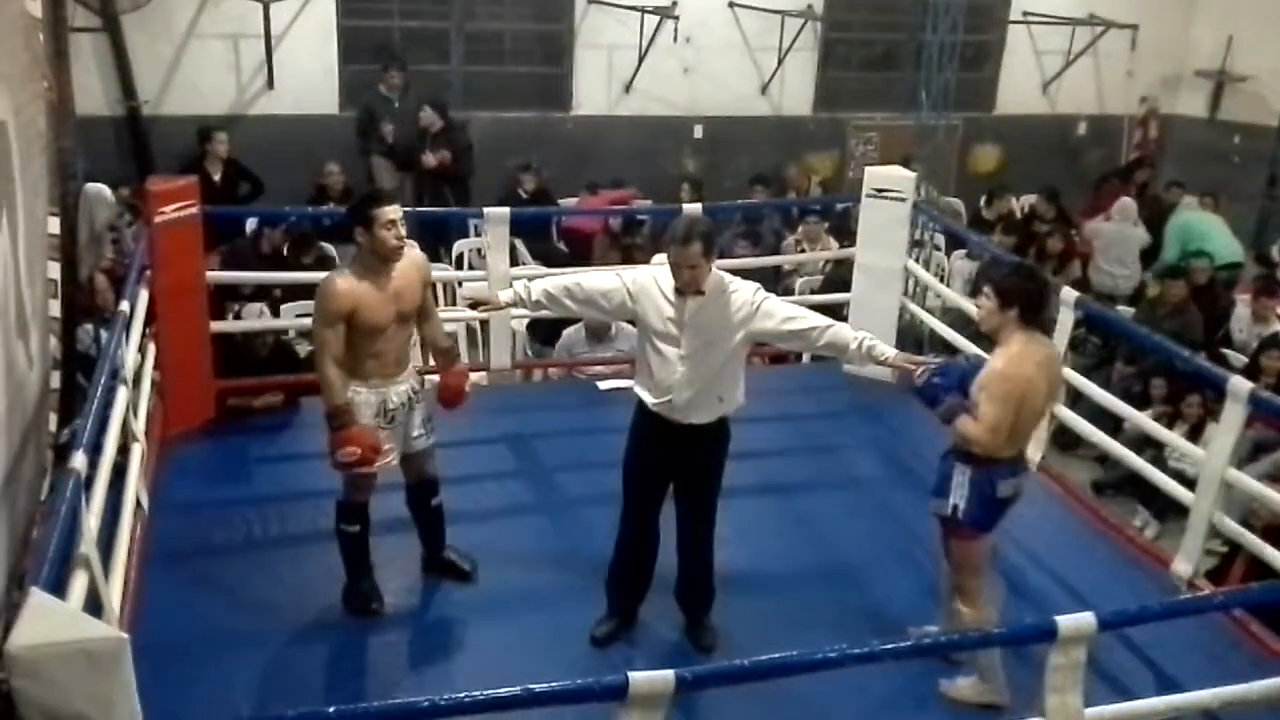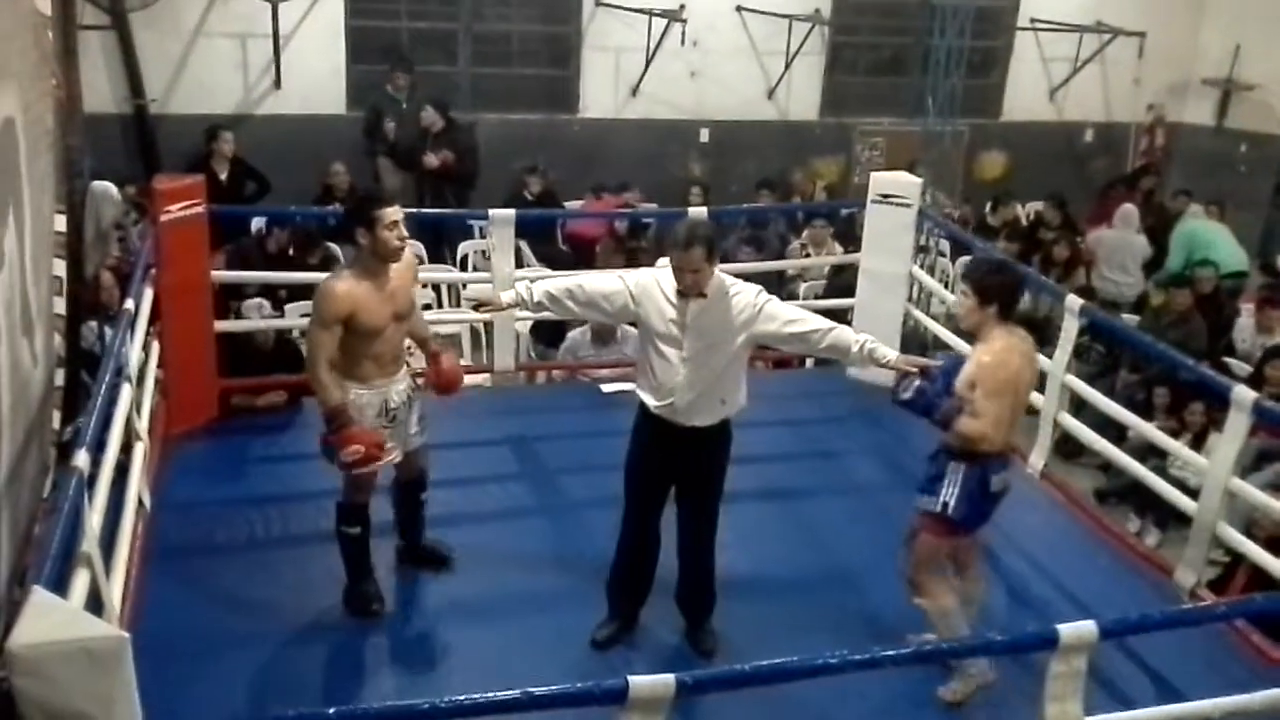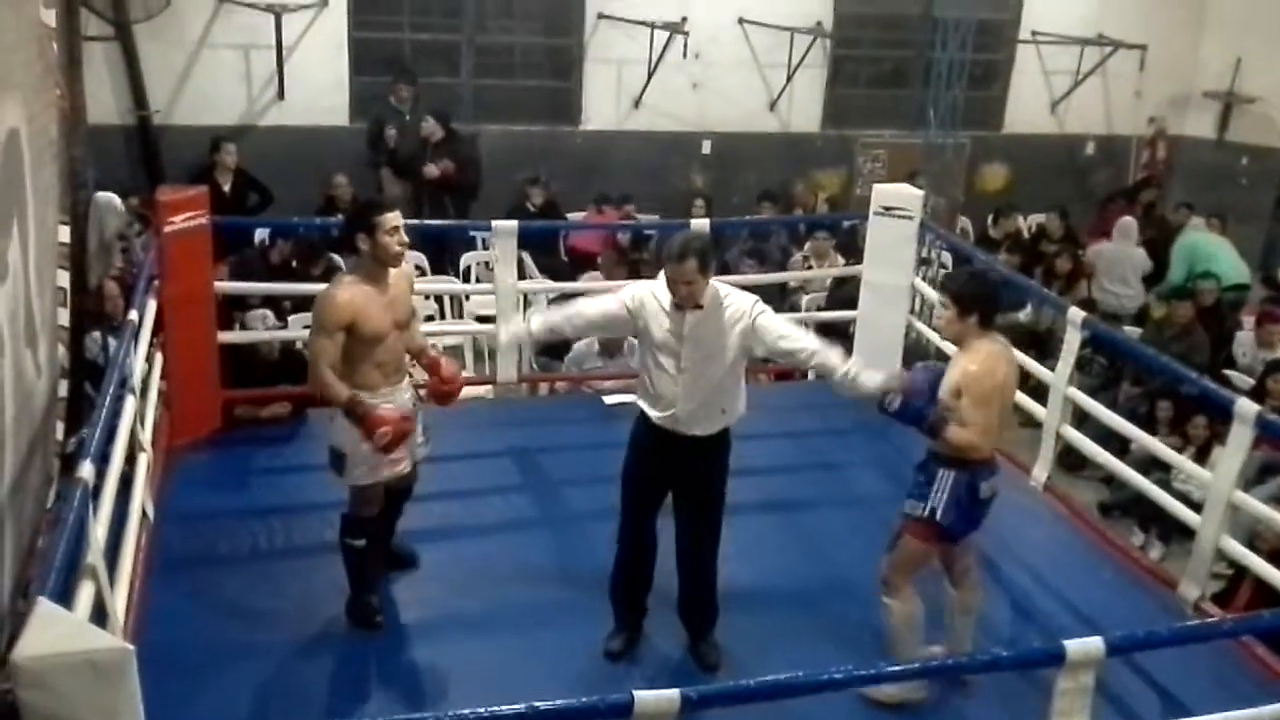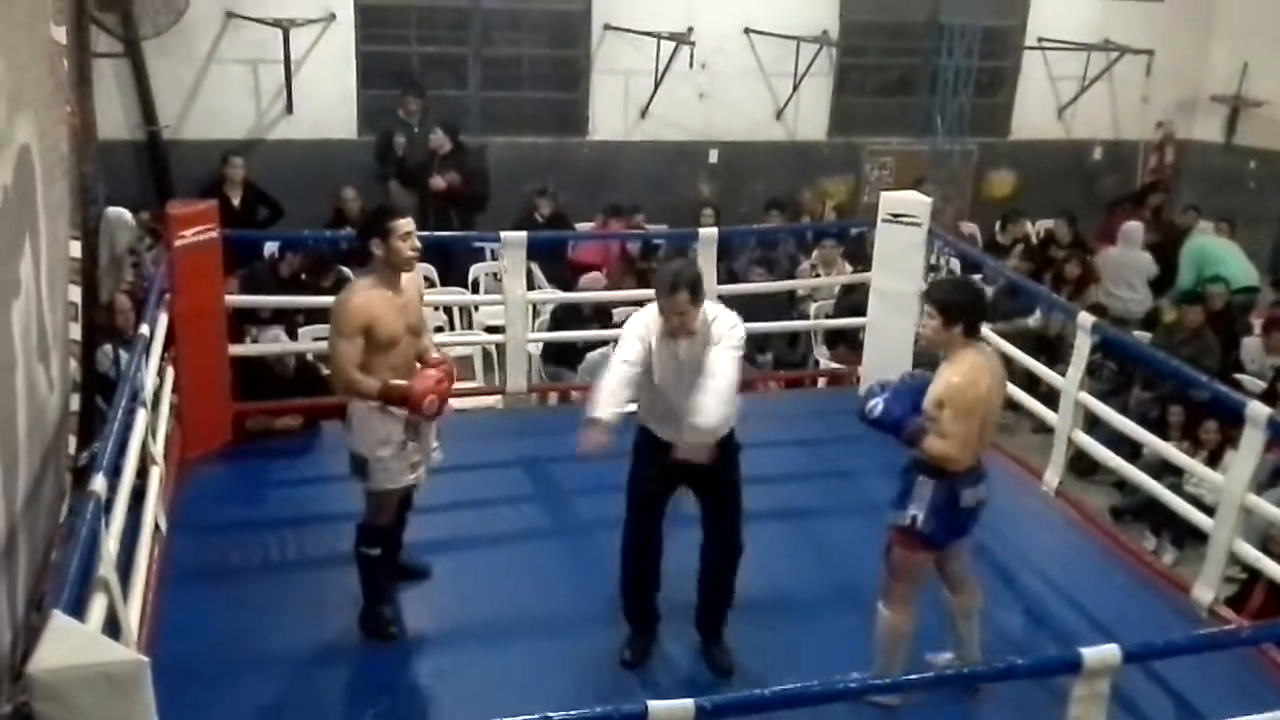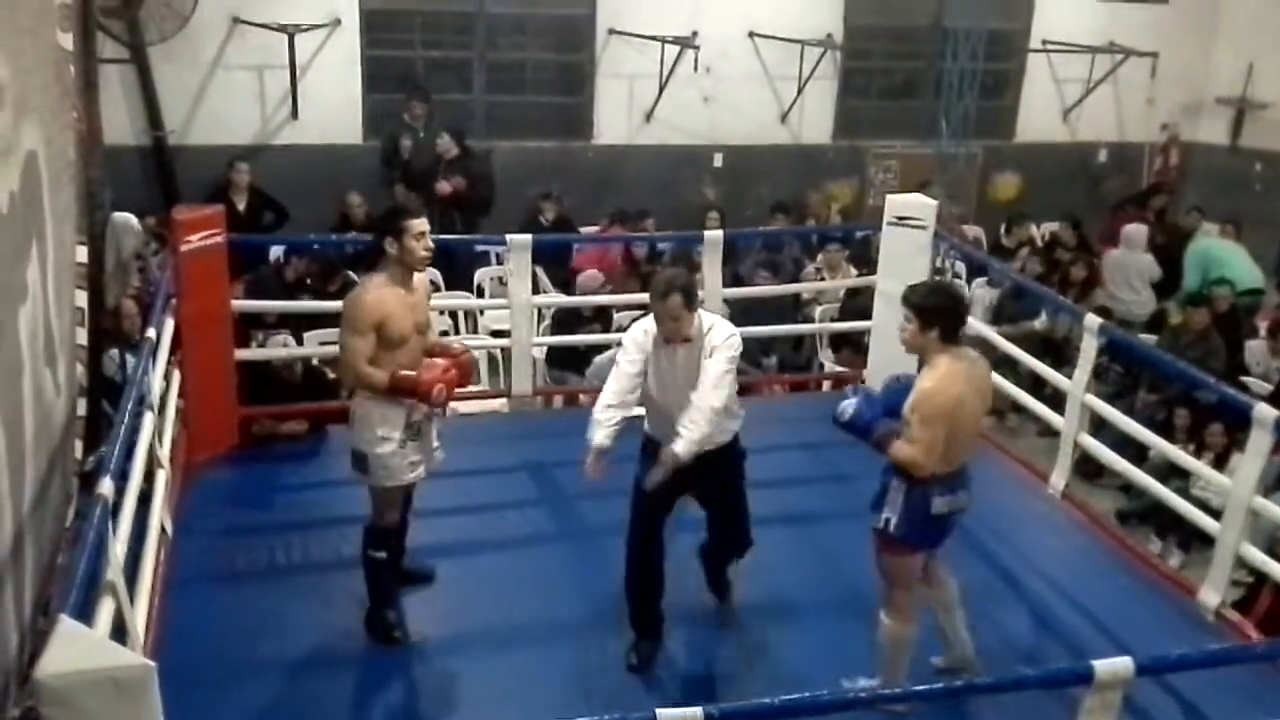
dt=0.2s
person 1, frame 1
left shoulder: (1008, 366)
right shoulder: (1044, 350)
left elbow: (983, 439)
left wrist: (945, 399)
right wrist: (970, 387)
left hip: (976, 475)
right hip: (1006, 470)
left knee: (969, 582)
right knee: (959, 558)
left ankle: (990, 683)
right ankle: (953, 632)
person 1, frame 2
left shoulder: (995, 359)
right shoulder: (1016, 341)
left elbow: (988, 434)
left wrist: (936, 407)
right wrist: (952, 382)
left hip: (966, 473)
right hip: (983, 469)
left knee: (920, 574)
right knee: (963, 557)
left ankle: (971, 663)
right ankle: (955, 641)
person 1, frame 3
left shoulder: (980, 367)
right shoulder: (994, 348)
left elbow: (977, 443)
left wrist: (923, 414)
right wrist: (935, 389)
left hip: (953, 481)
right hip: (969, 479)
left knee: (895, 577)
right knee: (960, 567)
left ankle: (907, 679)
right ankle: (959, 654)
person 1, frame 4
left shoulder: (962, 379)
right shoulder: (986, 357)
left elbow: (954, 455)
left wrist: (903, 424)
right wrist: (926, 396)
left hip: (937, 490)
right hip: (967, 485)
left knee: (897, 592)
right knee: (955, 572)
left ankle: (884, 683)
right ankle: (968, 659)
person 1, frame 5
left shoulder: (934, 387)
right shoulder: (976, 364)
left elbow: (920, 462)
left wrist: (874, 426)
right wrist: (908, 407)
left hip: (918, 495)
right hip: (954, 485)
left knee: (898, 596)
right knee: (931, 572)
left ankle: (890, 688)
right ankle: (960, 653)
person 2, frame 1
left shoulder: (745, 300)
right shoulder: (641, 284)
left elbow: (810, 326)
right elbow: (578, 287)
left wrist: (881, 352)
right wrist: (512, 295)
left hip: (707, 432)
right hip: (652, 423)
left knee: (697, 528)
right knee: (636, 521)
left ankle: (697, 613)
right ankle: (621, 608)
person 2, frame 2
left shoulder: (747, 302)
right shoulder: (644, 287)
left elbow: (811, 328)
right elbow: (579, 291)
left wrist: (882, 354)
right wrist: (514, 296)
left hip: (708, 433)
right hip: (655, 426)
left knee: (699, 531)
right knee: (638, 523)
left ankle: (698, 618)
right ankle: (622, 612)
person 2, frame 3
left shoulder: (742, 311)
right shoulder: (643, 299)
left elbow: (800, 345)
right elbow: (579, 315)
left wrist: (862, 378)
right wrist: (519, 332)
left hip: (709, 440)
right hip: (653, 435)
left knee: (702, 541)
right knee: (635, 530)
left ankle: (700, 628)
right ankle: (628, 622)
person 2, frame 4
left shoulder: (725, 328)
right shoulder: (641, 324)
left elbow: (722, 380)
right elbow: (622, 368)
left wrist: (703, 429)
right wrist: (599, 419)
left hip: (712, 445)
right hip: (657, 442)
left knee: (725, 541)
right knee: (639, 537)
left ankle: (712, 631)
right ankle: (641, 628)
person 2, frame 5
left shoulder: (723, 337)
right shoulder: (642, 335)
left elbow: (710, 401)
right elbow: (619, 387)
left wrist: (679, 453)
right wrist: (599, 441)
left hip: (716, 451)
right hip: (661, 447)
left knee: (735, 538)
right knee: (642, 540)
left ankle: (714, 563)
right ankle: (647, 632)
person 3, frame 1
left shoulder: (417, 263)
right shoulder: (339, 290)
right elbow: (327, 362)
left wrist: (447, 360)
right wrist: (342, 421)
left hip: (406, 385)
right hip: (363, 396)
left knee: (425, 476)
right knee: (358, 491)
left ankle: (436, 553)
right ankle: (359, 579)
person 3, frame 2
left shoulder: (407, 263)
right shoulder: (338, 293)
right elbow: (319, 365)
left wrist: (433, 350)
right wrist: (342, 424)
left hip: (400, 385)
right hip: (360, 398)
left knee: (414, 473)
right knee: (359, 492)
left ankle: (412, 544)
right ankle: (359, 580)
person 3, frame 3
left shoulder: (403, 275)
right shoulder: (339, 300)
right elbow: (320, 373)
left wrist: (431, 359)
right wrist: (363, 415)
left hip: (402, 400)
right hip: (365, 410)
left knee: (402, 483)
right knee: (364, 503)
left ankle: (380, 547)
right ankle: (362, 593)
person 3, frame 4
left shoulder: (414, 282)
right shoulder: (355, 304)
right elbow: (343, 377)
left wrist: (431, 359)
right wrist: (399, 393)
left hip: (412, 408)
right hip: (378, 416)
left knee: (404, 495)
right knee: (380, 511)
left ankle: (390, 561)
right ankle: (375, 603)
person 3, frame 5
left shoulder: (420, 284)
right shoulder: (367, 300)
right elbow: (353, 371)
left wrist: (445, 351)
right wrist: (409, 384)
left hip: (416, 407)
right hip: (381, 414)
left knee: (404, 497)
right knee: (386, 513)
left ankle: (394, 566)
right ankle: (380, 607)
